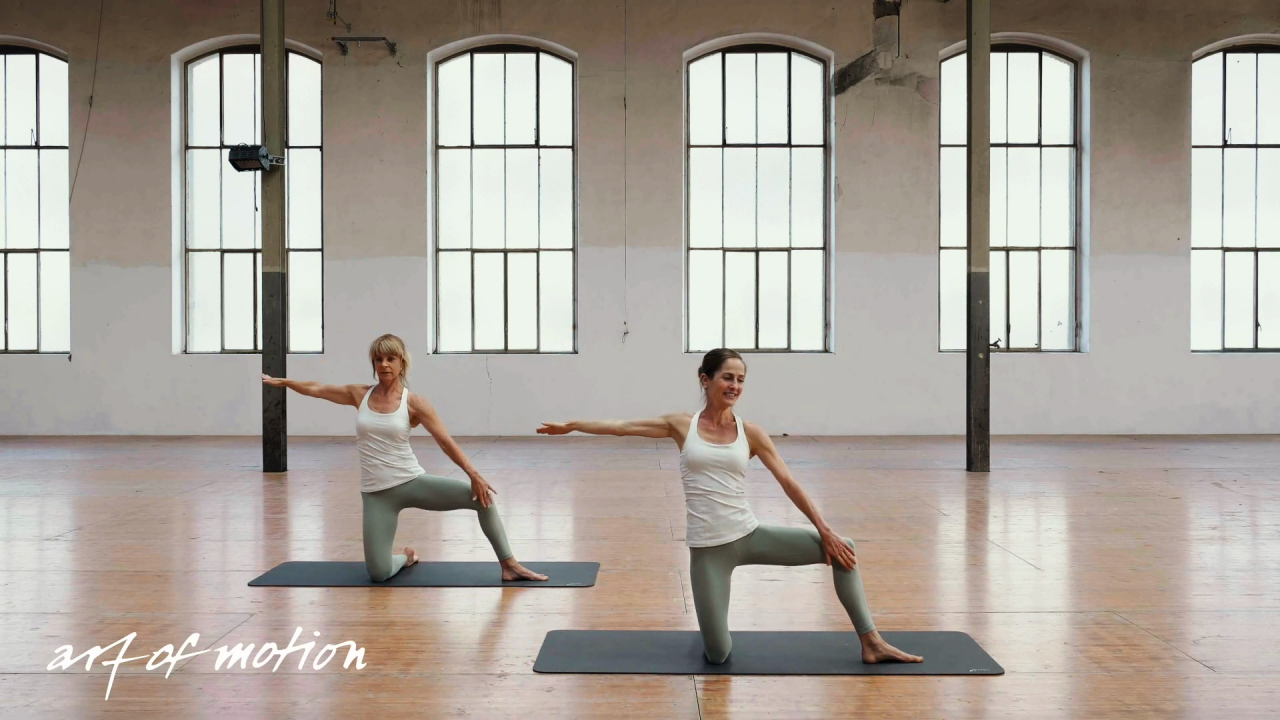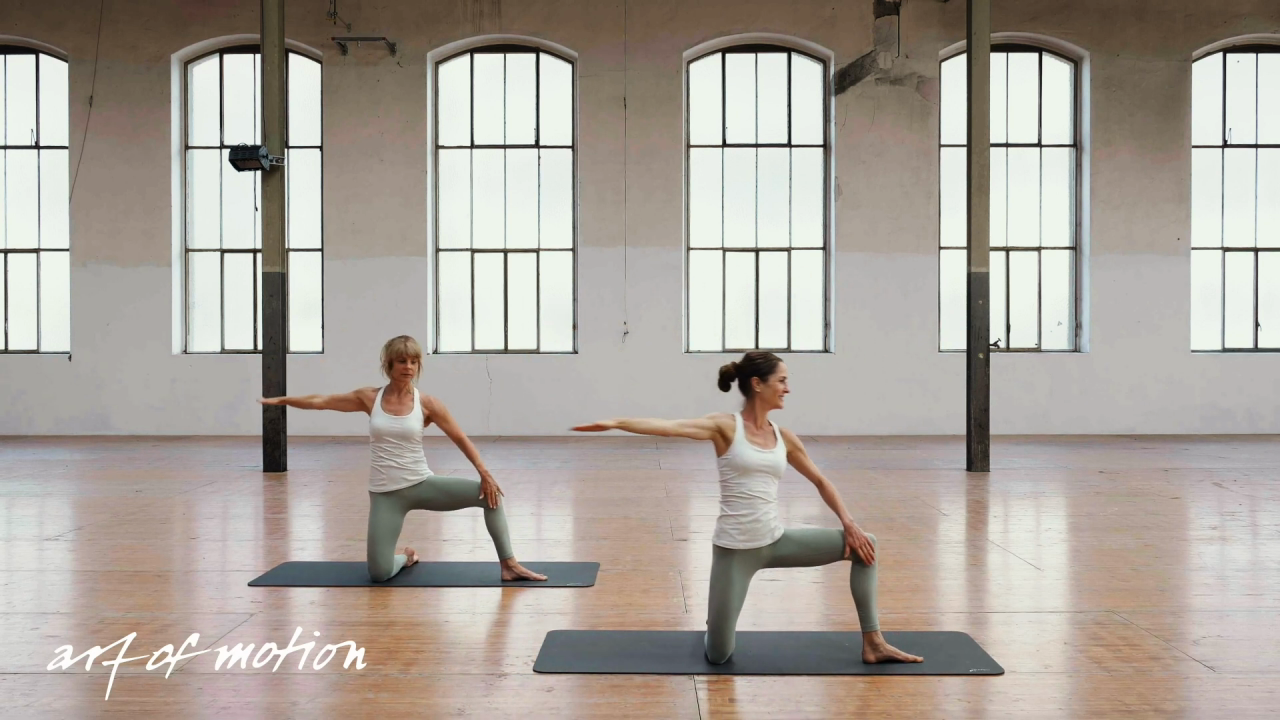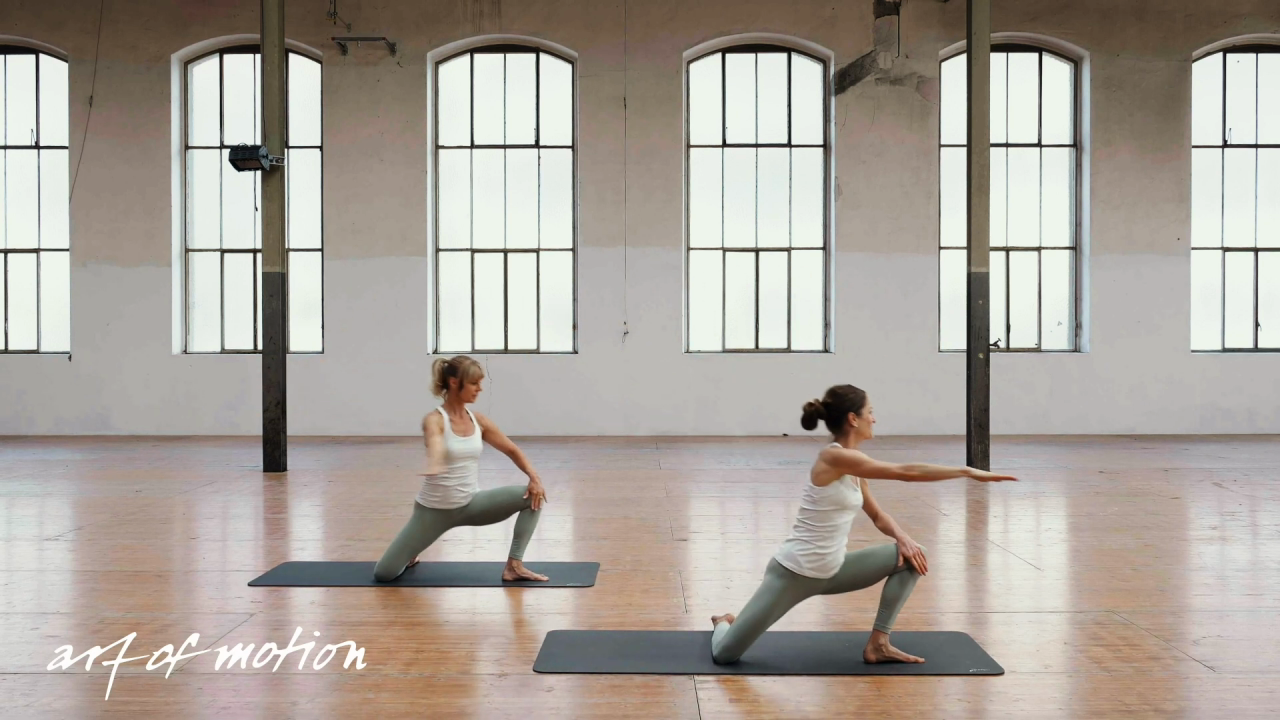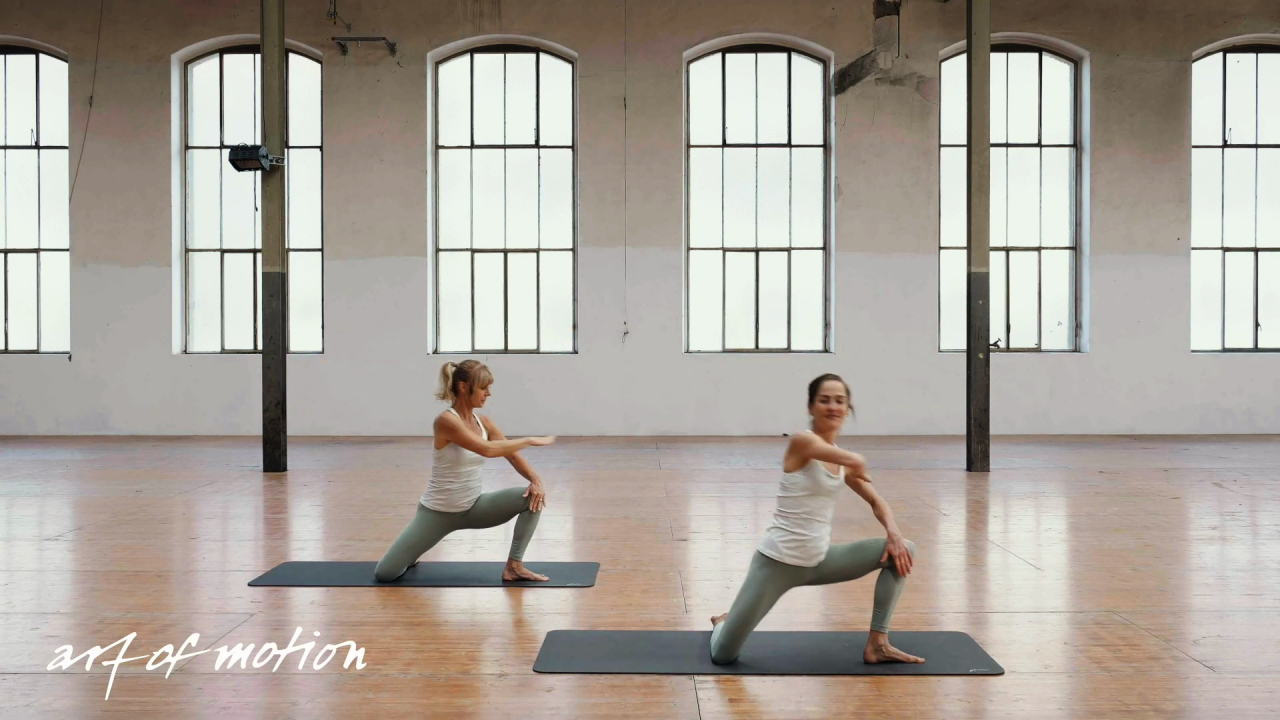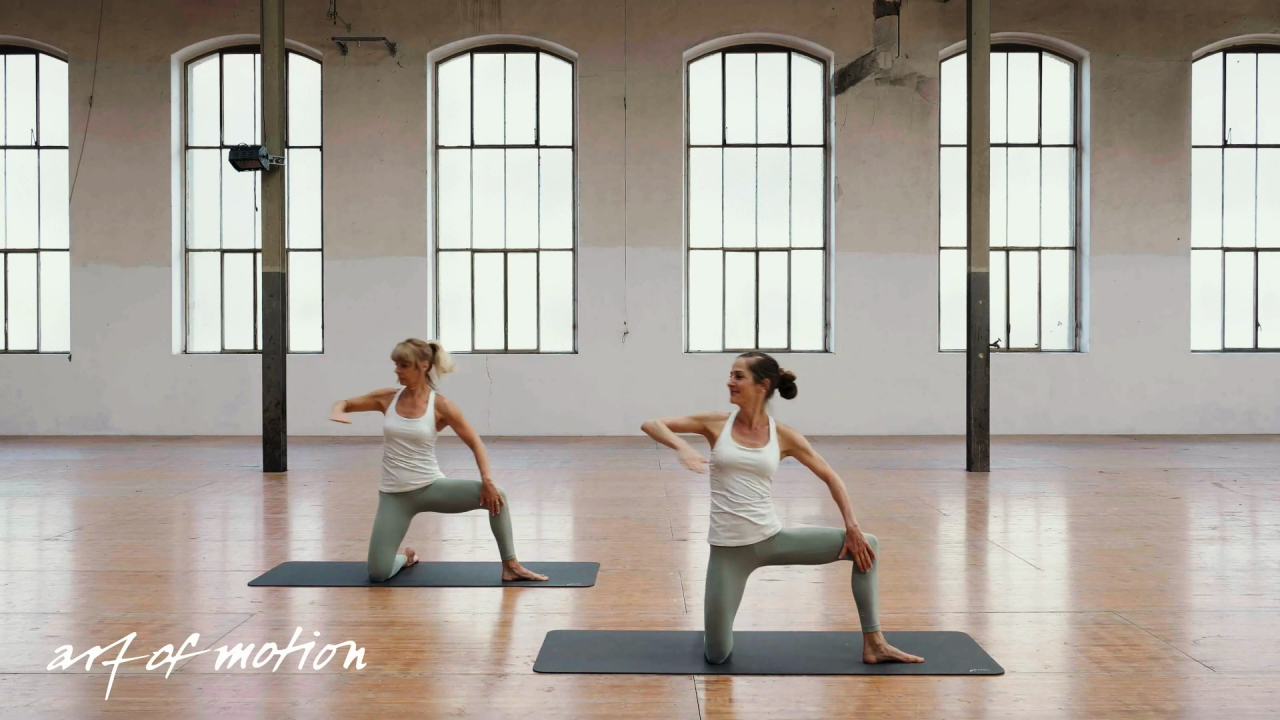
dt=0.5s
person 1, frame 1
left shoulder: (750, 432)
right shoulder: (682, 425)
left elbow: (788, 483)
right elbow: (621, 427)
left wrist: (826, 531)
right wrist: (571, 425)
left hip: (750, 536)
right hip: (709, 548)
left knee: (841, 550)
right knee: (718, 655)
left ankle: (872, 644)
right ankle: (713, 627)
person 1, frame 2
left shoulder: (783, 437)
right shoulder: (725, 426)
left elbow: (820, 481)
right elbow: (668, 426)
left wrist: (849, 524)
right wrist: (616, 423)
left hip: (776, 541)
right hip: (735, 549)
left knee: (862, 545)
right knee: (718, 655)
left ankle: (873, 643)
right ankle: (716, 623)
person 1, frame 3
left shoulder: (856, 469)
right shoulder: (834, 458)
left elbow: (878, 516)
right elbow: (907, 472)
left wrist: (902, 537)
right wrist: (968, 471)
left hip: (830, 573)
right hip: (792, 574)
left knee: (908, 556)
right knee: (724, 654)
left ankle: (877, 644)
right ankle: (725, 623)
person 1, frame 4
left shoulder: (842, 462)
right shoulder: (803, 441)
left elbow: (876, 501)
right elbow: (855, 460)
left wrist: (893, 535)
right wrist: (854, 471)
left hip: (818, 561)
right hip: (777, 563)
left knee: (901, 552)
right knee: (723, 655)
left ankle: (877, 643)
right ankle: (723, 623)
person 1, frame 5
left shoulder: (783, 436)
right shoulder: (716, 424)
left elbow: (831, 478)
right elbow: (652, 424)
left wrist: (852, 529)
right wrist: (680, 445)
left hip: (773, 539)
right hip: (729, 549)
left knee: (866, 546)
right knee: (717, 655)
left ankle: (874, 644)
right ankle: (718, 624)
person 2, frame 1
left shoulder: (414, 403)
right shoulder: (360, 394)
left elbow: (445, 441)
right elbow: (317, 389)
left wrist: (475, 475)
right wrist: (283, 381)
left hip: (413, 482)
right hip: (377, 493)
left knee: (481, 497)
right knee: (379, 573)
left ankle: (509, 566)
right ankle: (406, 557)
person 2, frame 2
left shoulder: (427, 404)
right shoulder: (369, 397)
left elbow: (460, 439)
right elbow: (321, 401)
left wrist: (485, 475)
right wrist: (280, 400)
left hip: (422, 485)
right hip: (386, 494)
left knee: (488, 495)
right knee: (379, 574)
left ankle: (509, 566)
right ankle: (406, 557)
person 2, frame 3
left shoulder: (479, 420)
right shoulder: (434, 420)
left elbow: (512, 450)
right elbow: (434, 444)
left wrist: (534, 477)
right wrist: (434, 462)
left hip: (469, 506)
right hip: (433, 510)
left knee: (531, 497)
right knee: (383, 574)
left ankle: (513, 566)
right ankle: (408, 556)
person 2, frame 4
left shoulder: (484, 422)
right shoulder: (446, 420)
left elbow: (512, 454)
right elbow: (487, 449)
left wrist: (535, 480)
right wrist: (528, 440)
left hip: (472, 509)
right hip: (437, 513)
left knee: (532, 498)
right knee: (384, 574)
left ankle: (513, 566)
right ankle: (410, 557)
person 2, frame 5
left shoulder: (442, 405)
right shoulder: (388, 398)
left elbow: (474, 443)
right elbow: (344, 404)
left wrist: (488, 482)
right wrist: (336, 409)
left hip: (432, 488)
right hip: (394, 495)
left knee: (497, 498)
right knee: (378, 574)
left ankle: (510, 566)
right ankle: (406, 556)
